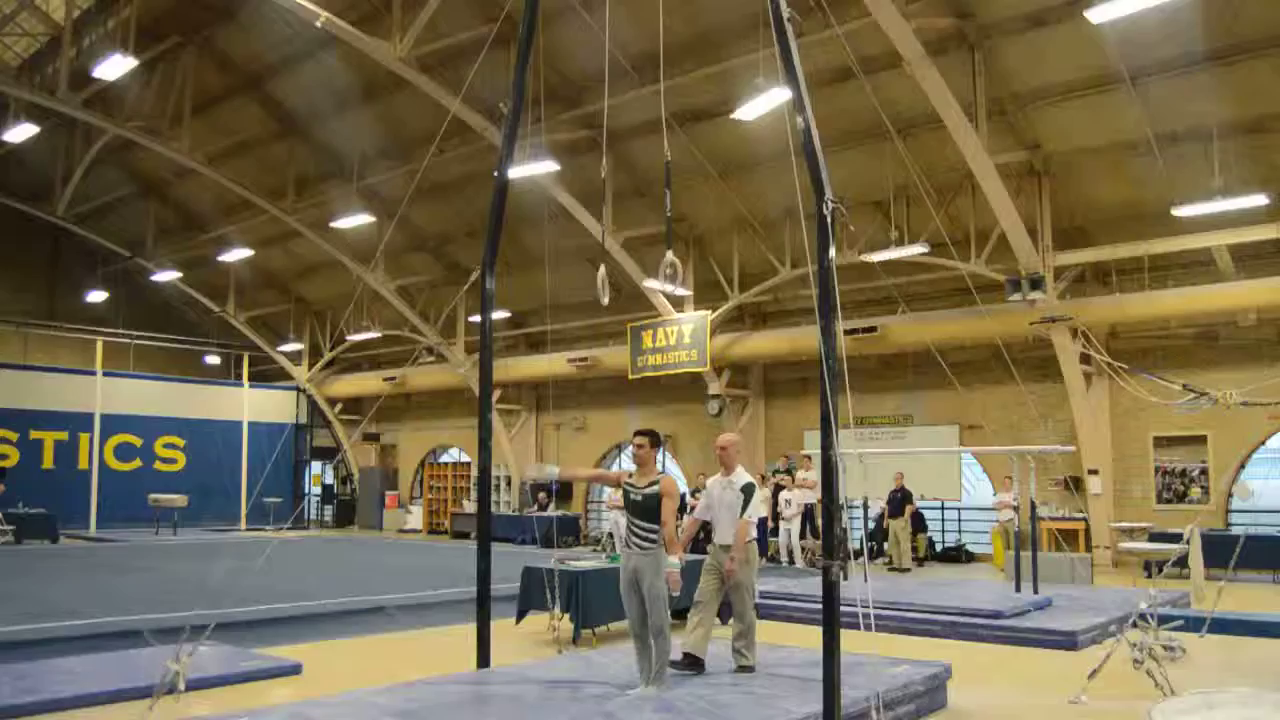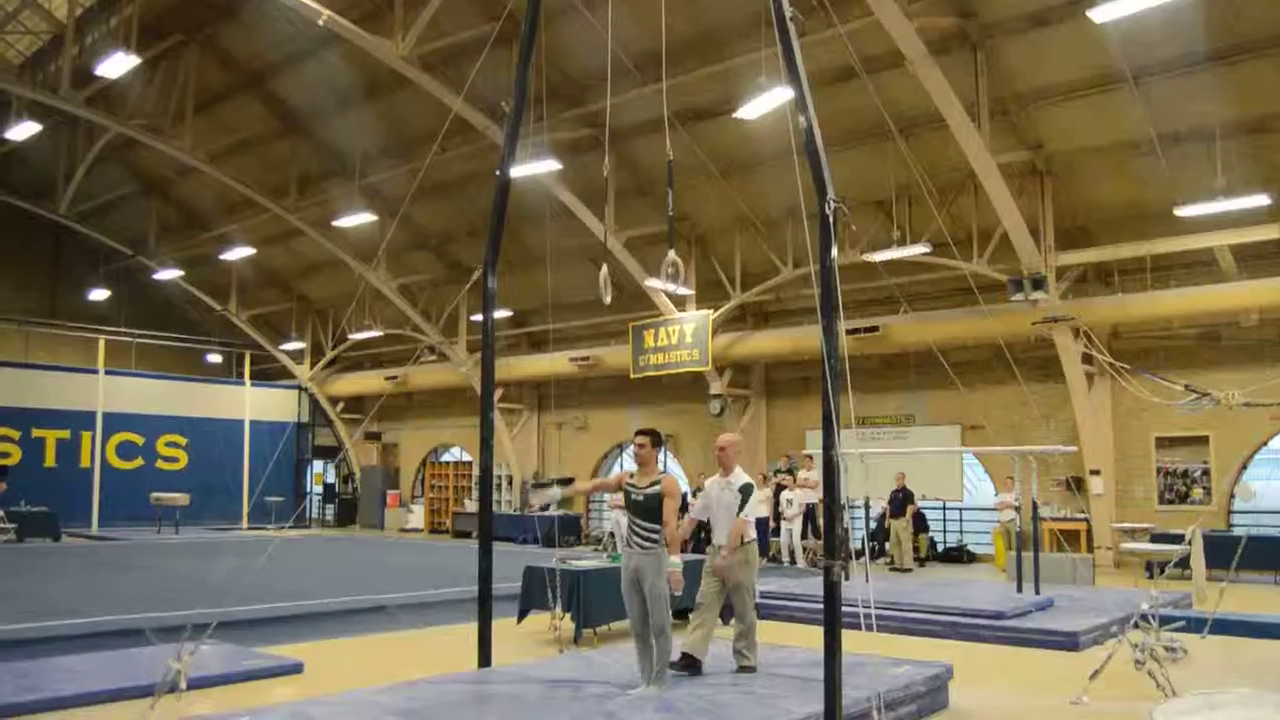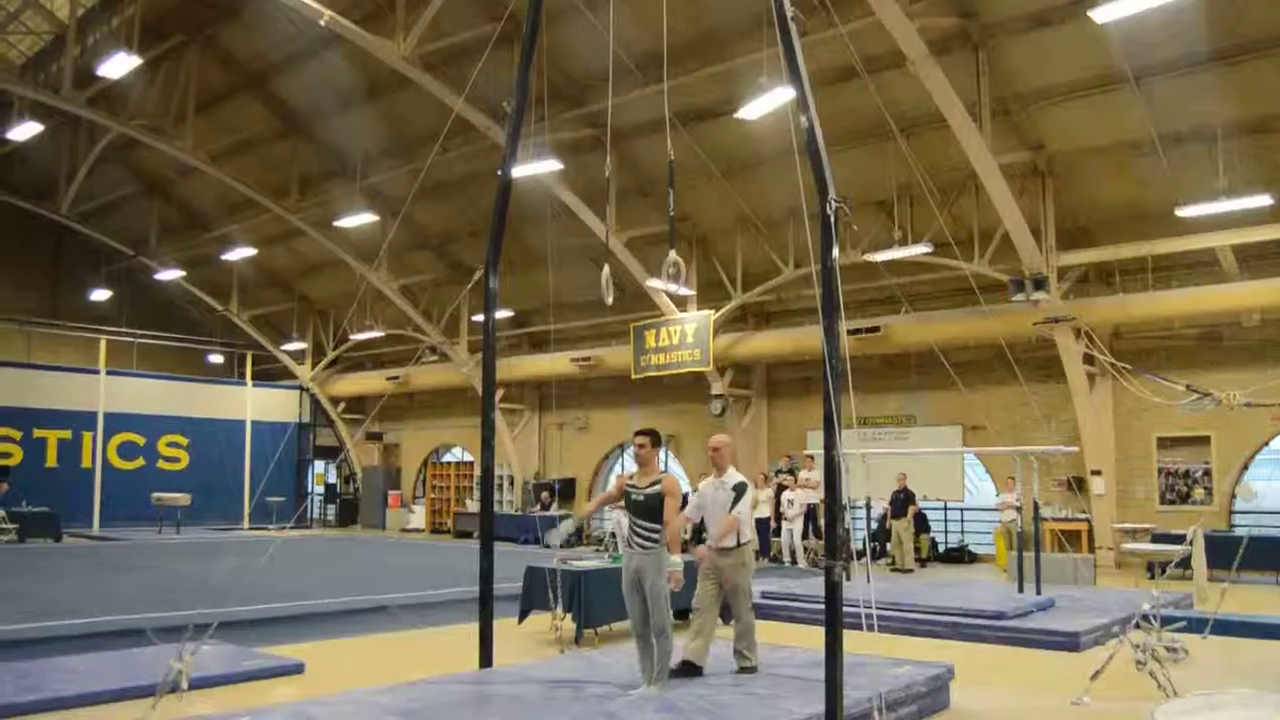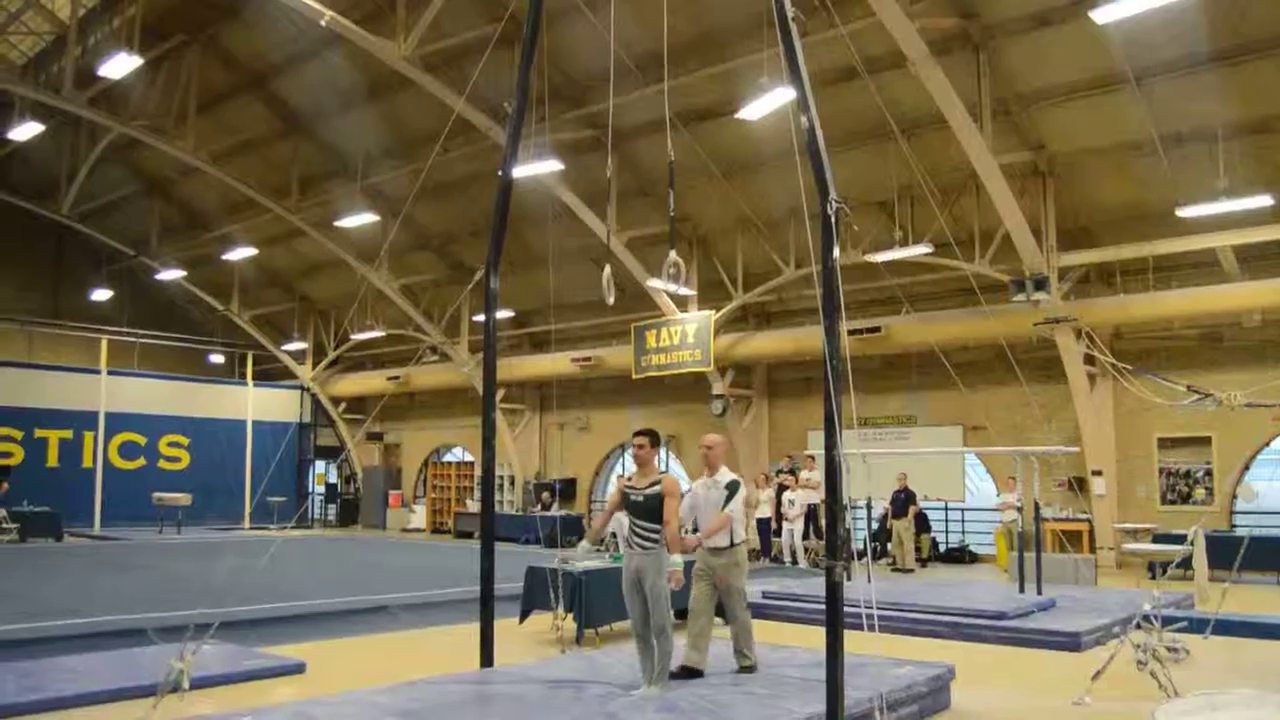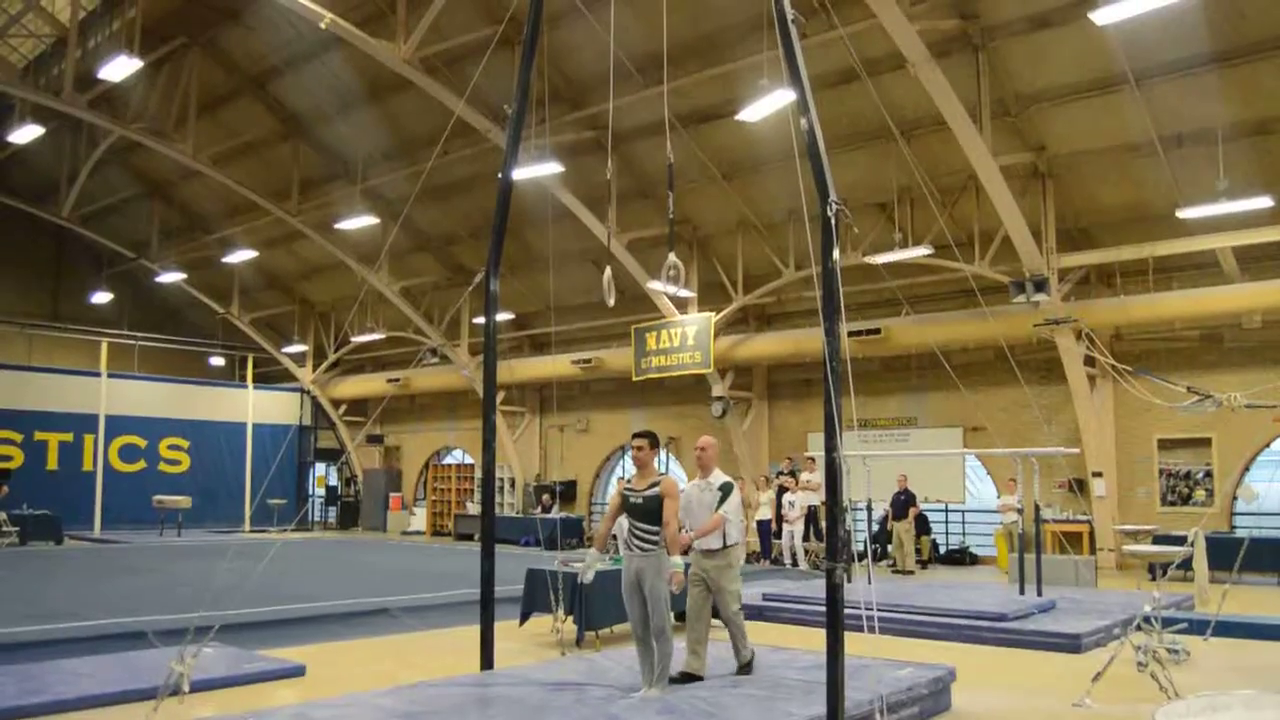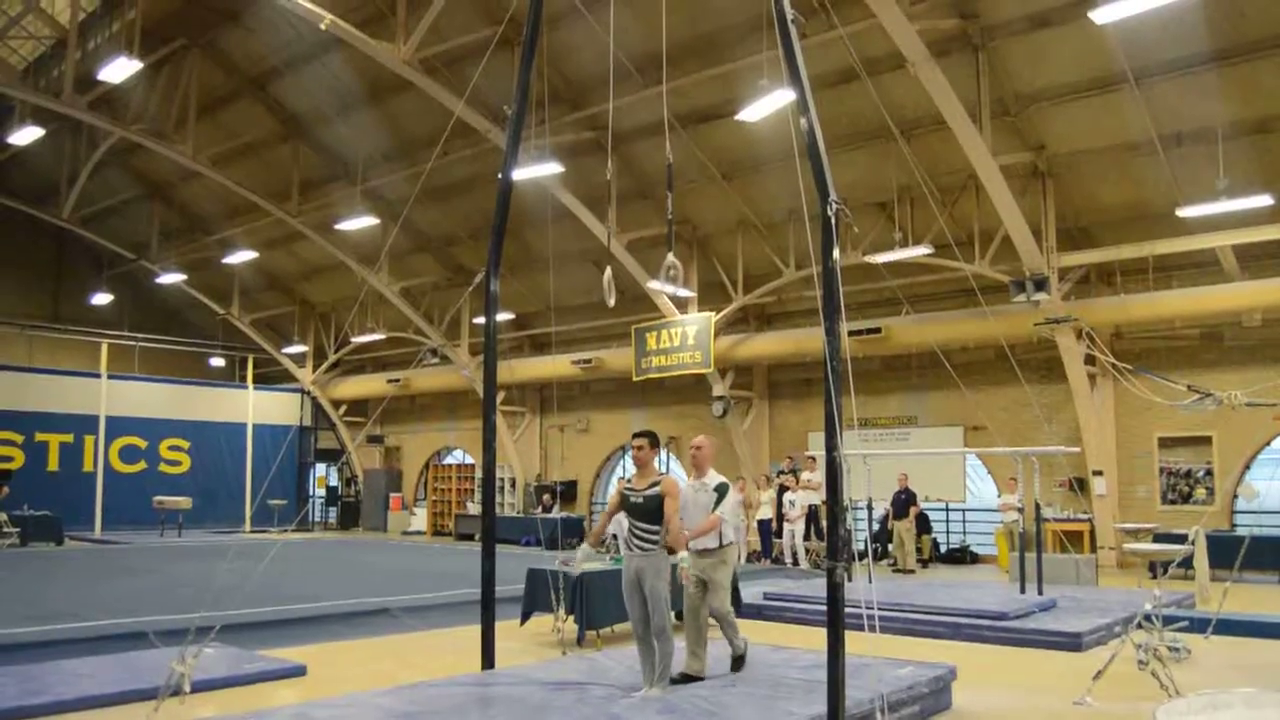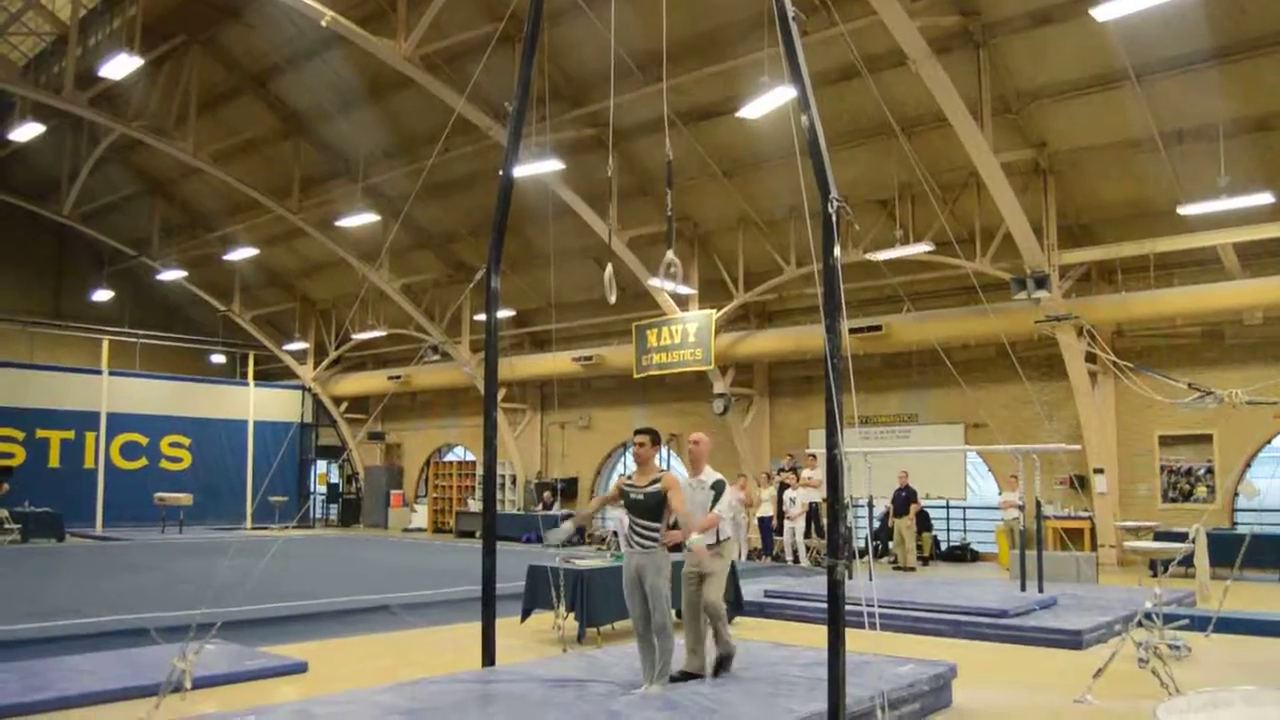
dt=0.1s
person 1, frame 1
left shoulder: (666, 484)
right shoulder: (625, 478)
left elbow: (669, 525)
right elbow: (590, 475)
left wrist: (673, 564)
right wrist: (553, 472)
left hip: (653, 559)
right hip: (628, 558)
left knee: (658, 626)
right knee: (636, 627)
left ankle: (657, 683)
right ankle: (645, 680)
person 1, frame 2
left shoulder: (667, 483)
right shoulder: (625, 480)
left elbow: (671, 525)
right elbow: (591, 485)
left wrist: (675, 563)
right wrist: (558, 493)
left hip: (654, 559)
right hip: (629, 558)
left knee: (659, 625)
right knee: (638, 626)
left ankle: (659, 683)
right ankle: (646, 680)
person 1, frame 3
left shoulder: (668, 483)
right shoulder: (625, 482)
left elbow: (672, 525)
right elbow: (597, 503)
left wrist: (676, 563)
right wrist: (570, 524)
left hip: (654, 558)
right hip: (631, 558)
left knee: (660, 625)
right knee: (638, 625)
left ankle: (659, 682)
right ankle: (646, 680)
person 1, frame 4
left shoulder: (667, 484)
right shoulder: (625, 484)
left elbow: (671, 524)
right elbow: (604, 516)
left wrist: (675, 563)
right wrist: (585, 545)
left hip: (656, 559)
right hip: (631, 559)
left knee: (661, 626)
right knee: (639, 626)
left ankle: (658, 682)
right ankle: (647, 681)
person 1, frame 5
left shoulder: (666, 485)
right shoulder: (625, 486)
left elbow: (670, 525)
right elbow: (608, 522)
left wrist: (676, 564)
right wrist: (593, 556)
left hip: (655, 561)
right hip: (630, 561)
left knee: (660, 628)
right knee: (639, 629)
left ankle: (659, 685)
right ankle: (647, 683)
person 1, frame 6
left shoulder: (667, 484)
right shoulder: (624, 486)
left elbow: (673, 522)
right elbow: (605, 518)
left wrist: (682, 558)
right wrist: (585, 548)
left hip: (654, 561)
right hip: (630, 561)
left knee: (660, 627)
right knee: (639, 628)
left ankle: (660, 684)
right ankle: (648, 683)
person 1, frame 7
left shoulder: (667, 481)
right shoulder: (625, 481)
left elbow: (681, 511)
right elbow: (595, 504)
left wrist: (694, 538)
right wrist: (569, 526)
left hip: (654, 557)
right hip: (630, 558)
left knee: (660, 623)
right knee: (639, 624)
left ankle: (659, 681)
right ankle: (647, 679)
person 2, frame 1
left shoulder: (747, 484)
right shoulder: (712, 483)
left elbow: (745, 523)
right elbow: (698, 517)
left wrist: (733, 558)
right wrist: (679, 545)
left hip: (741, 551)
right hip: (717, 550)
left knee: (743, 609)
right knee: (703, 601)
left ankle: (745, 660)
right ankle: (694, 655)
person 2, frame 2
left shoulder: (745, 485)
right shoulder: (711, 484)
left elbow: (741, 523)
right elbow: (694, 517)
left wrist: (726, 555)
left hip: (741, 552)
right hip: (716, 550)
left knee: (744, 609)
right knee: (705, 603)
left ankle: (746, 661)
right ankle: (692, 656)
person 2, frame 3
left shoulder: (740, 485)
right shoulder: (705, 486)
left elbow: (733, 521)
right elbow: (687, 516)
left wrist: (709, 546)
left hip: (737, 553)
right hip: (711, 553)
left knee: (741, 609)
right knee: (702, 606)
left ankle: (747, 661)
right ankle: (693, 661)
person 2, frame 4
left shoulder: (733, 483)
right shoulder: (697, 486)
left elbow: (725, 518)
right elbow: (681, 516)
left wrist: (698, 539)
left hip: (731, 553)
right hip: (706, 555)
left knee: (736, 610)
right knee: (698, 608)
left ankle: (747, 659)
right ankle: (693, 664)
person 2, frame 5
left shoulder: (726, 485)
right shoulder: (690, 488)
left elbow: (718, 520)
right elbow: (677, 518)
left wrist: (690, 537)
left hip: (724, 555)
right hip: (699, 556)
left knee: (729, 610)
right knee: (695, 612)
left ankle: (745, 655)
right ankle: (694, 668)
person 2, frame 6
left shoulder: (721, 486)
right shoulder: (685, 488)
left elbow: (715, 521)
left wrist: (686, 536)
left hip: (720, 554)
right hip: (695, 556)
left knee: (718, 606)
right knee: (692, 612)
left ankle: (738, 646)
right ankle: (694, 669)
person 2, frame 7
left shoulder: (718, 482)
right shoulder: (681, 484)
left elbow: (713, 519)
left wrist: (684, 534)
left hip: (718, 549)
right hip: (693, 552)
left knee: (712, 599)
right knee: (690, 610)
left ankle: (725, 647)
right ankle: (693, 665)
